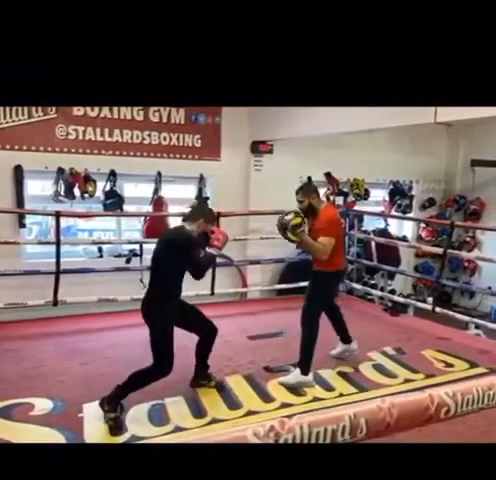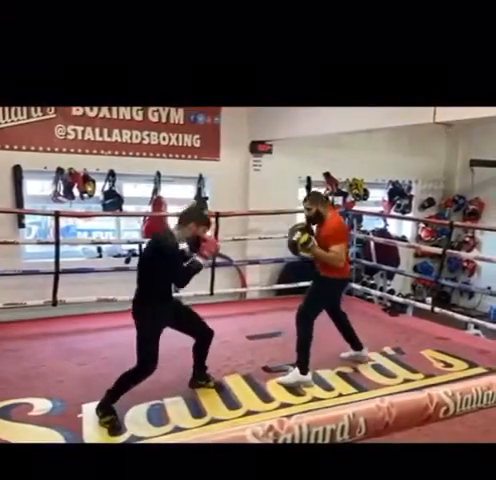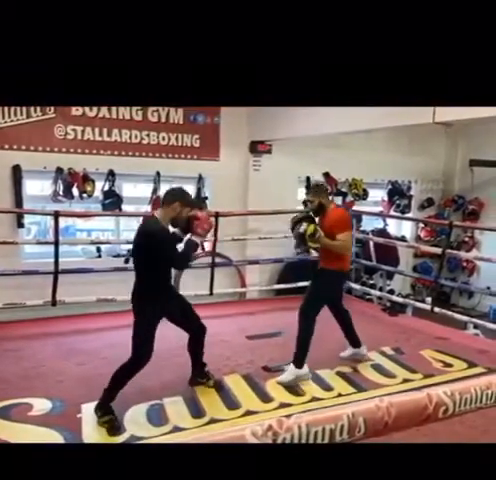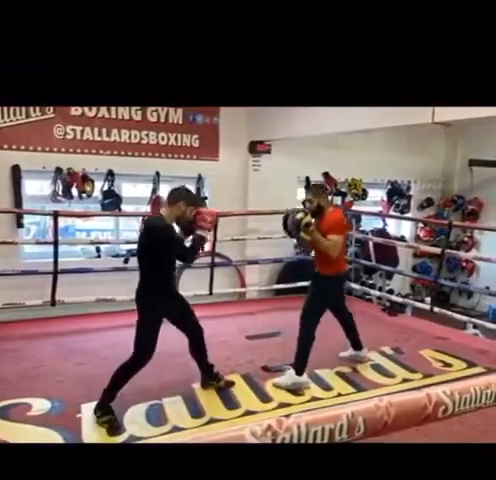
dt=0.2s
person 1, frame 1
left shoulder: (174, 235)
right shoulder: (185, 238)
left elbow: (192, 262)
right elbow: (198, 272)
left wrist: (206, 245)
right wrist: (214, 248)
left hip: (169, 302)
right hip: (158, 307)
left knee: (209, 330)
right knee: (163, 366)
left ankle: (201, 375)
right ankle: (112, 400)
person 1, frame 2
left shoulder: (170, 240)
right shoulder: (164, 243)
left elbow: (180, 263)
right elbow: (180, 280)
left wrist: (196, 253)
right wrist: (202, 256)
left hip: (165, 303)
right hip: (148, 309)
left knee: (205, 333)
right knee: (147, 365)
left ankle: (199, 376)
right ankle: (105, 406)
person 1, frame 3
left shoulder: (159, 225)
right shoulder: (152, 230)
left elbow: (172, 241)
right elbow: (179, 262)
left wrist: (189, 227)
right wrist: (197, 236)
left hip: (166, 293)
right hip: (147, 300)
left knee: (198, 329)
right knee: (140, 357)
left ankle: (199, 374)
right ankle: (104, 405)
person 1, frame 4
left shoulder: (163, 223)
right shoulder: (157, 227)
left elbow: (176, 242)
right elbow: (186, 256)
left wrist: (193, 227)
right wrist: (202, 230)
left hip: (167, 292)
right hip: (151, 298)
left knee: (195, 332)
right knee: (142, 355)
left ankle: (209, 376)
right ankle: (103, 405)
person 2, frame 1
left shoulder: (327, 218)
right shoulder: (318, 213)
left elbow: (322, 253)
right elbow: (314, 245)
left wrist: (301, 236)
right wrist: (300, 237)
left hip: (328, 272)
right hip: (328, 270)
left knee: (309, 316)
right knee: (328, 305)
left ankle: (303, 373)
right ankle: (347, 343)
person 2, frame 2
left shoulder: (334, 226)
right shoulder: (324, 221)
left elbow: (338, 260)
left wrist: (313, 250)
right wrist: (309, 248)
left hip: (332, 279)
right hip: (330, 277)
left knee: (304, 317)
right knee: (335, 312)
left ankle: (302, 372)
right ankle: (358, 350)
person 2, frame 3
left shoulder: (339, 216)
right shoulder: (324, 215)
left elbow: (346, 248)
left wrist: (321, 240)
right wrist: (311, 237)
left hip: (333, 272)
right hip: (329, 270)
left knee: (307, 312)
right knee: (337, 308)
left ankle: (298, 367)
right ankle: (357, 348)
person 2, frame 4
left shoulder: (335, 219)
right shoulder: (322, 217)
left elbow: (333, 251)
right elbow: (317, 245)
left wrist: (313, 233)
right wrist: (306, 233)
left hip: (329, 276)
right hip: (332, 274)
left knee: (308, 319)
right knee: (340, 310)
left ankle: (298, 374)
right ankle: (358, 350)
